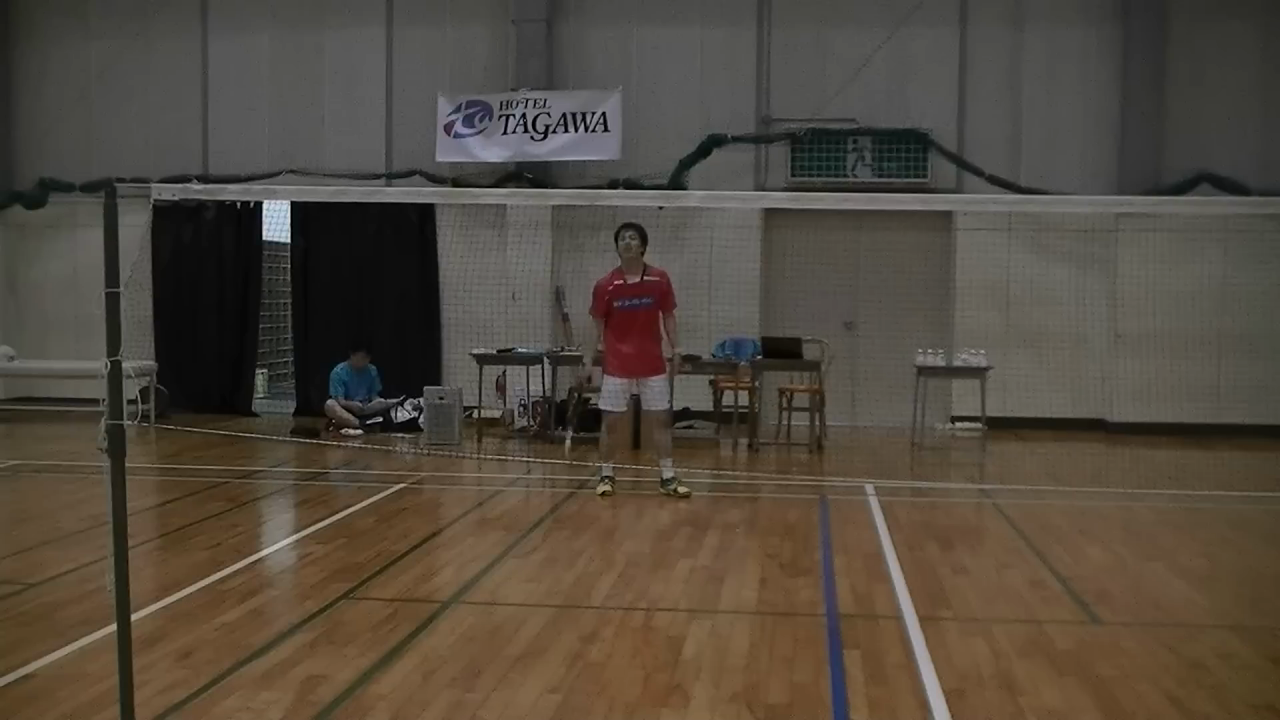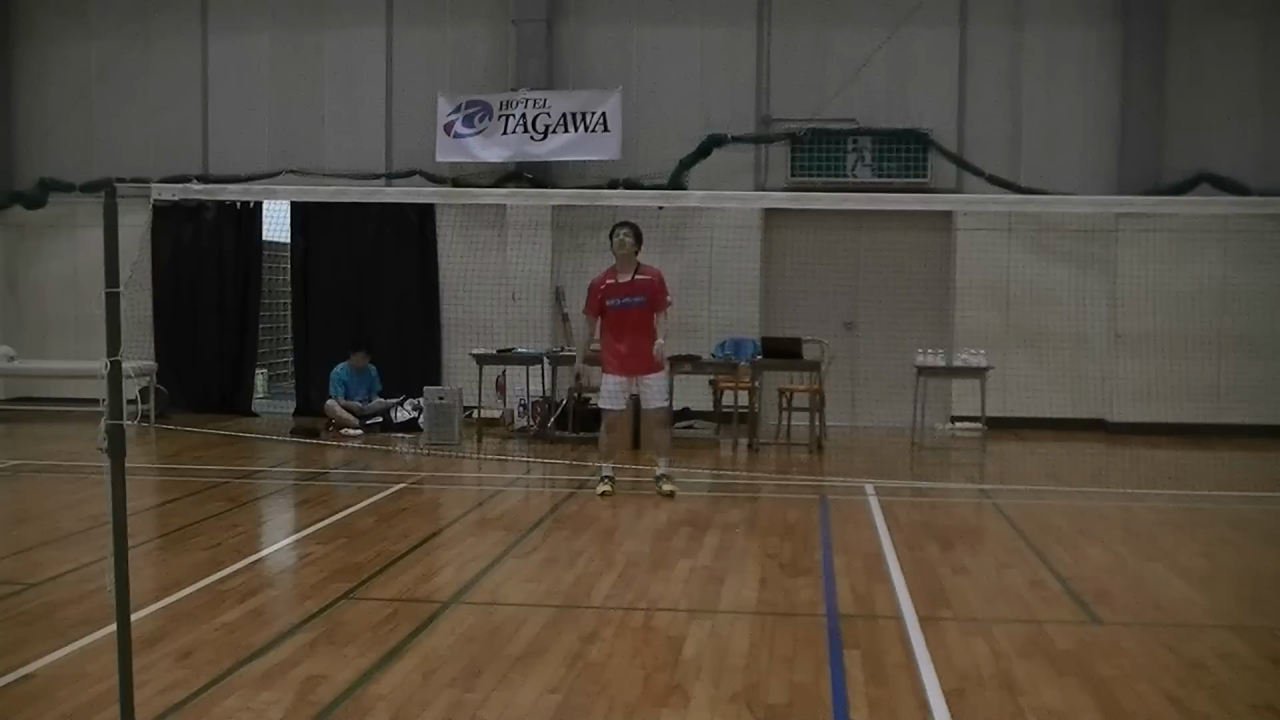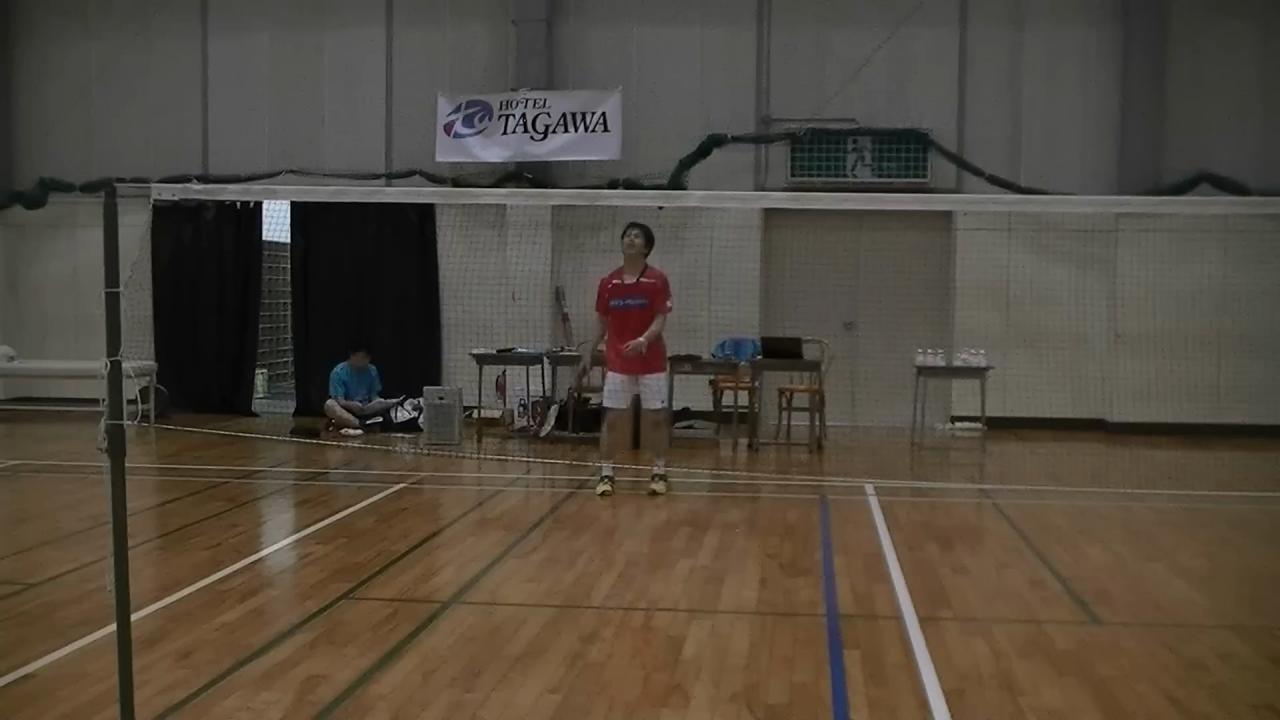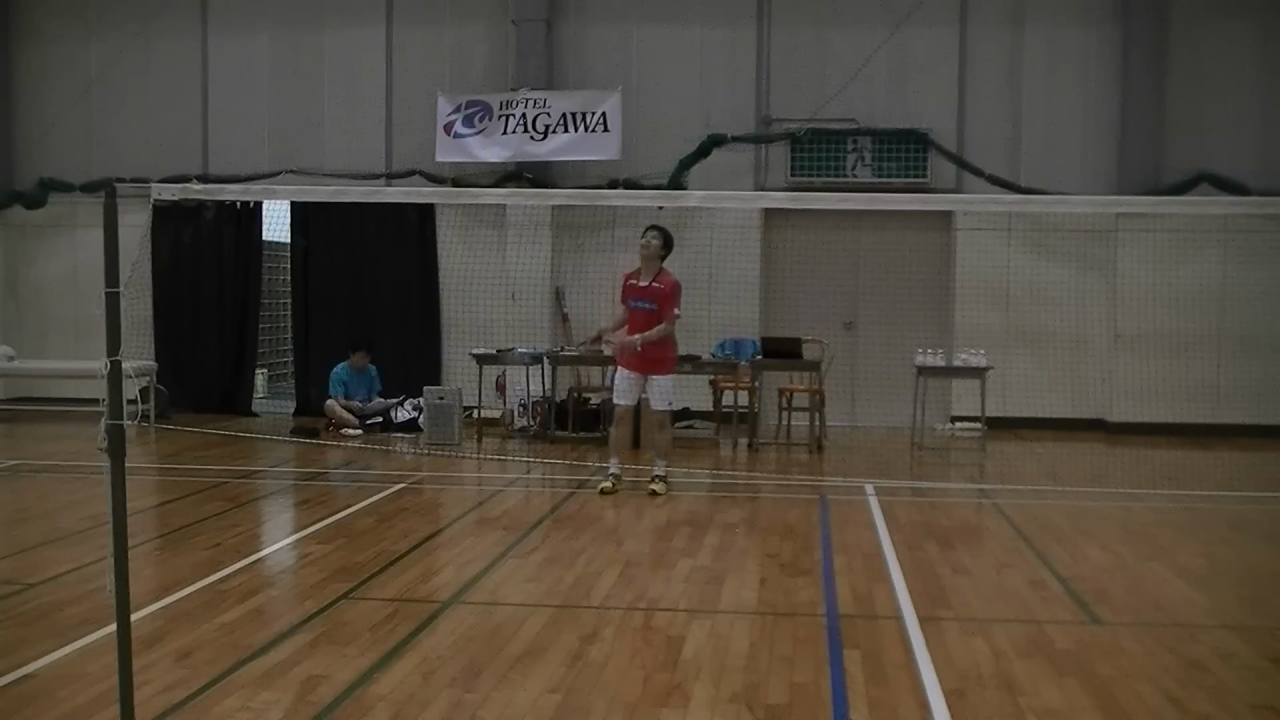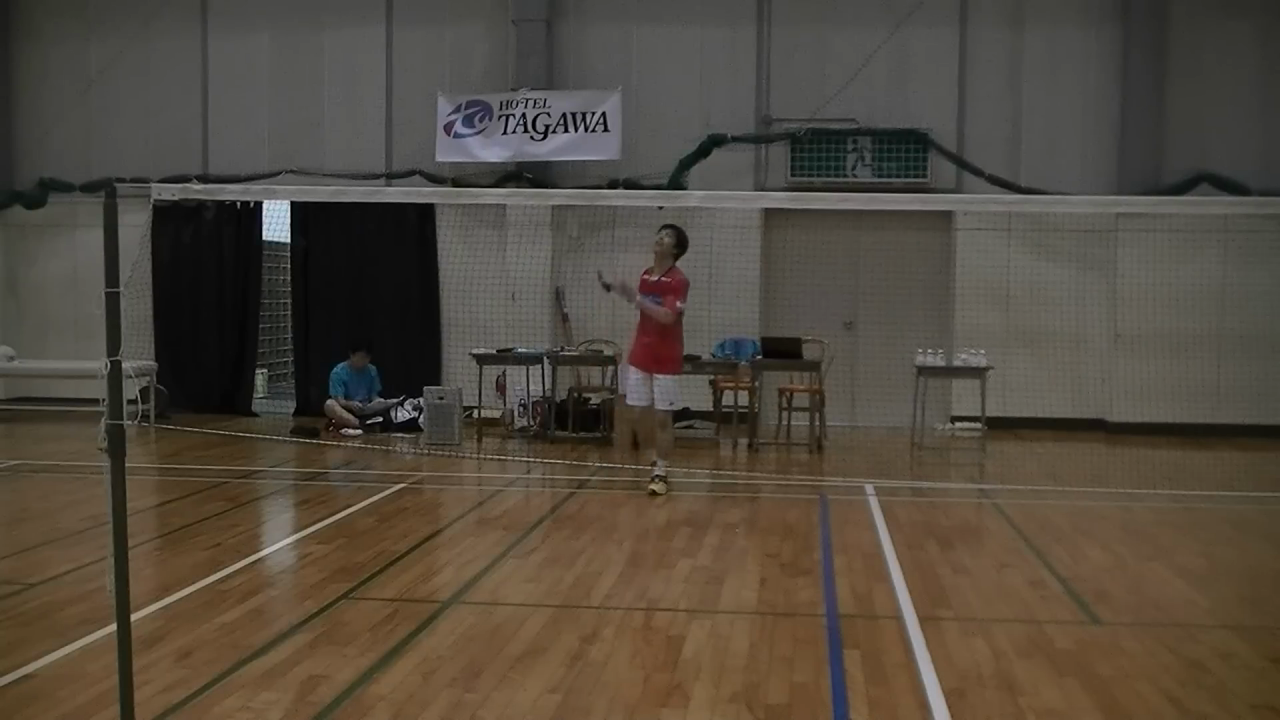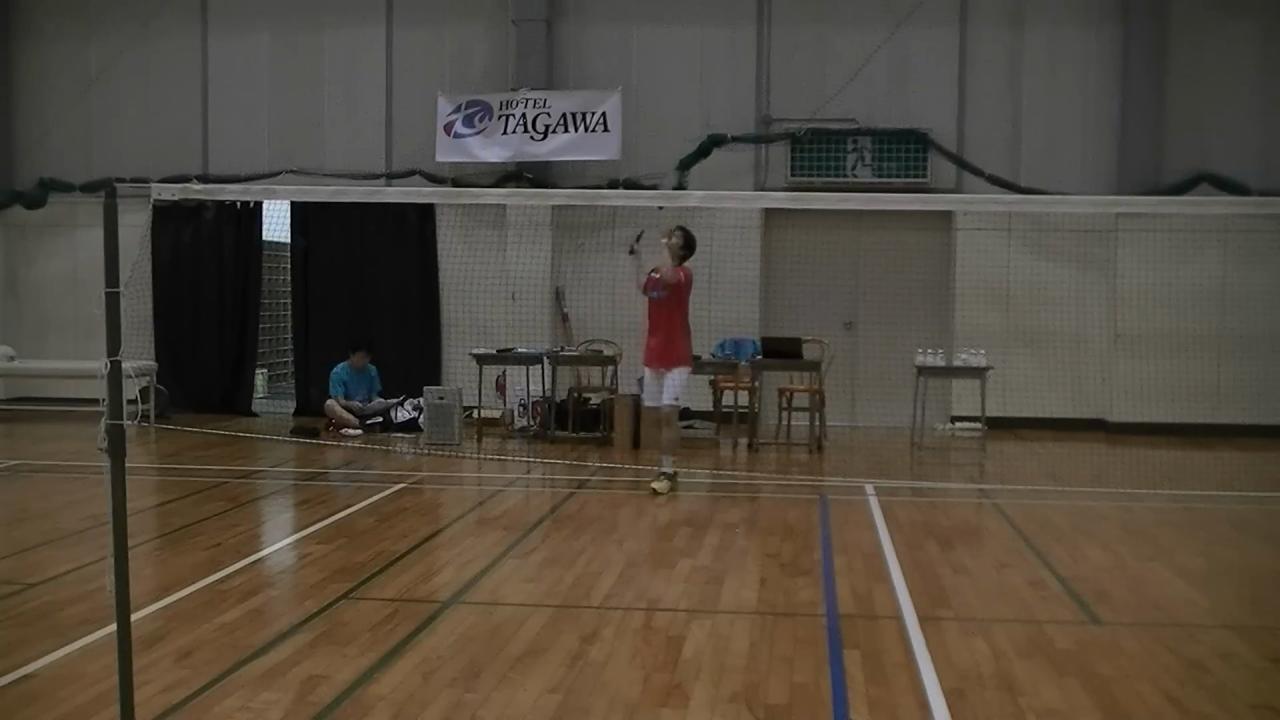
dt=0.2s
person 1, frame 1
left shoulder: (660, 279)
right shoulder: (605, 285)
left elbow: (668, 317)
right elbow: (599, 326)
left wrist: (674, 351)
left hip: (652, 364)
right hip: (617, 365)
left knee: (660, 419)
right knee: (612, 421)
left ankle: (668, 478)
right ankle: (606, 475)
person 1, frame 2
left shoulder: (653, 278)
right shoulder: (599, 284)
left elbow: (661, 314)
right elbow: (590, 324)
left wrist: (661, 340)
right wrist: (580, 358)
left hip: (649, 363)
right hip: (614, 363)
left knee: (658, 417)
right knee: (611, 420)
left ankle: (663, 474)
right ankle: (606, 475)
person 1, frame 3
left shoulder: (658, 280)
right shoulder: (608, 282)
left elbow: (661, 319)
right elbow: (602, 322)
left wrist: (643, 340)
right wrist: (589, 354)
left hip: (651, 363)
right hip: (617, 363)
left knee: (656, 418)
right knee: (612, 419)
left ankle: (659, 473)
right ankle: (606, 474)
person 1, frame 4
left shoulder: (670, 285)
right shoulder: (629, 279)
left elbow: (668, 327)
left wrist: (637, 339)
right wrist: (605, 330)
left hip: (660, 362)
right hip: (629, 361)
left knee: (660, 419)
right knee: (620, 415)
left ankle: (659, 474)
right ankle: (613, 472)
person 1, frame 5
left shoulder: (678, 281)
right shoulder: (647, 277)
left elbow: (667, 316)
left wrist: (637, 298)
right wrist: (621, 290)
left hip: (666, 360)
right hip: (640, 356)
left knee: (661, 418)
right knee: (640, 416)
left ankle: (660, 474)
right ankle: (655, 467)
person 1, frame 6
left shoulder: (682, 275)
right shoulder: (653, 275)
left elbow: (667, 274)
left wrist: (665, 242)
right wrist: (637, 258)
left hip: (675, 358)
right hip: (652, 356)
left knee: (668, 413)
right knee: (656, 415)
left ankle: (667, 472)
right ankle: (665, 468)
